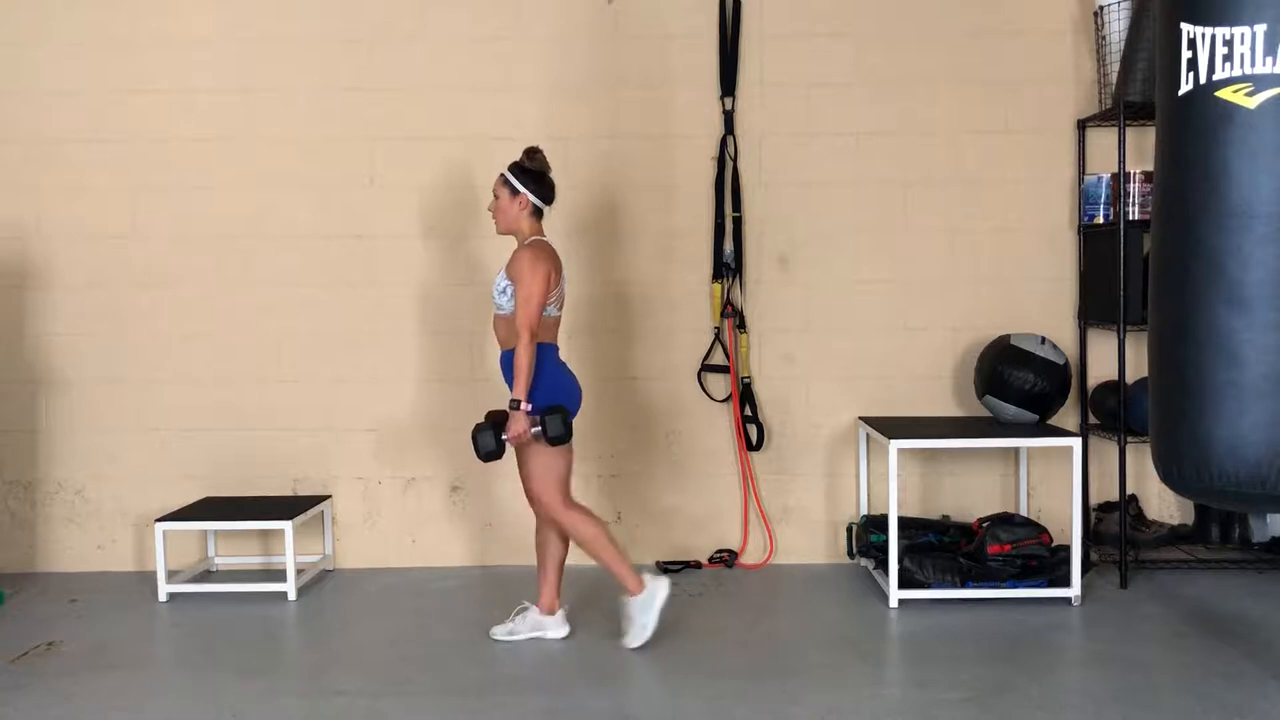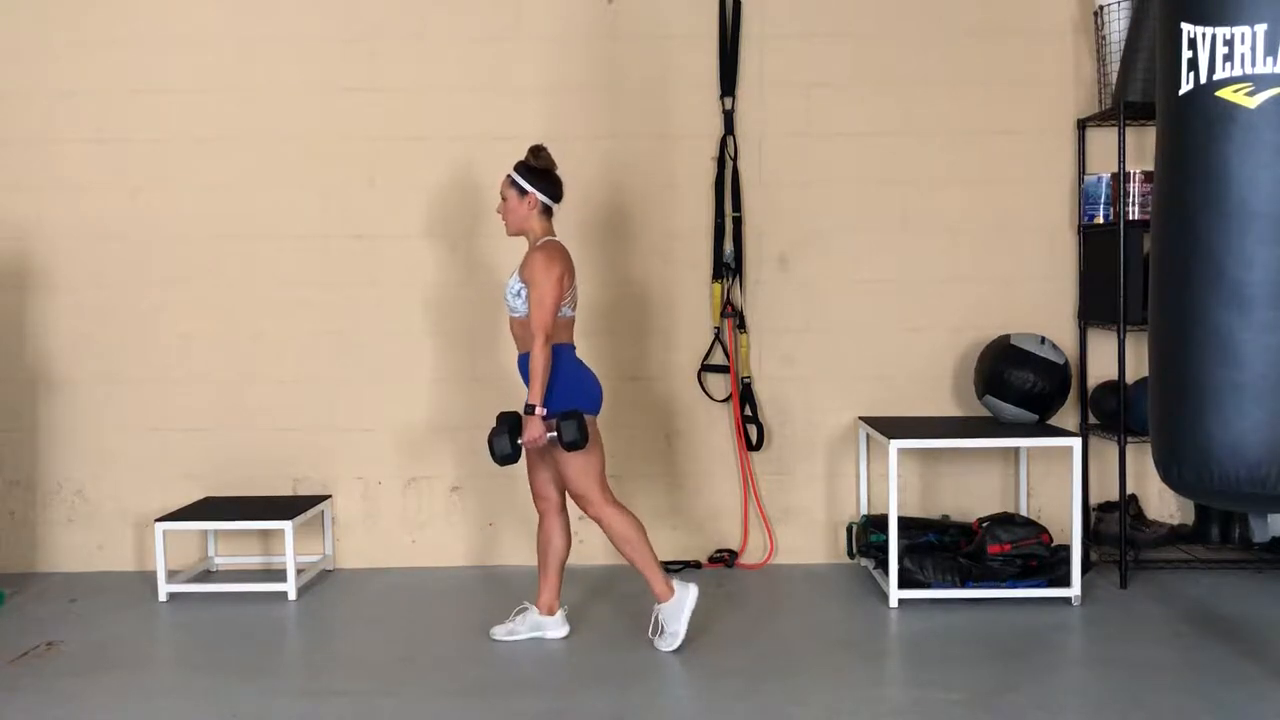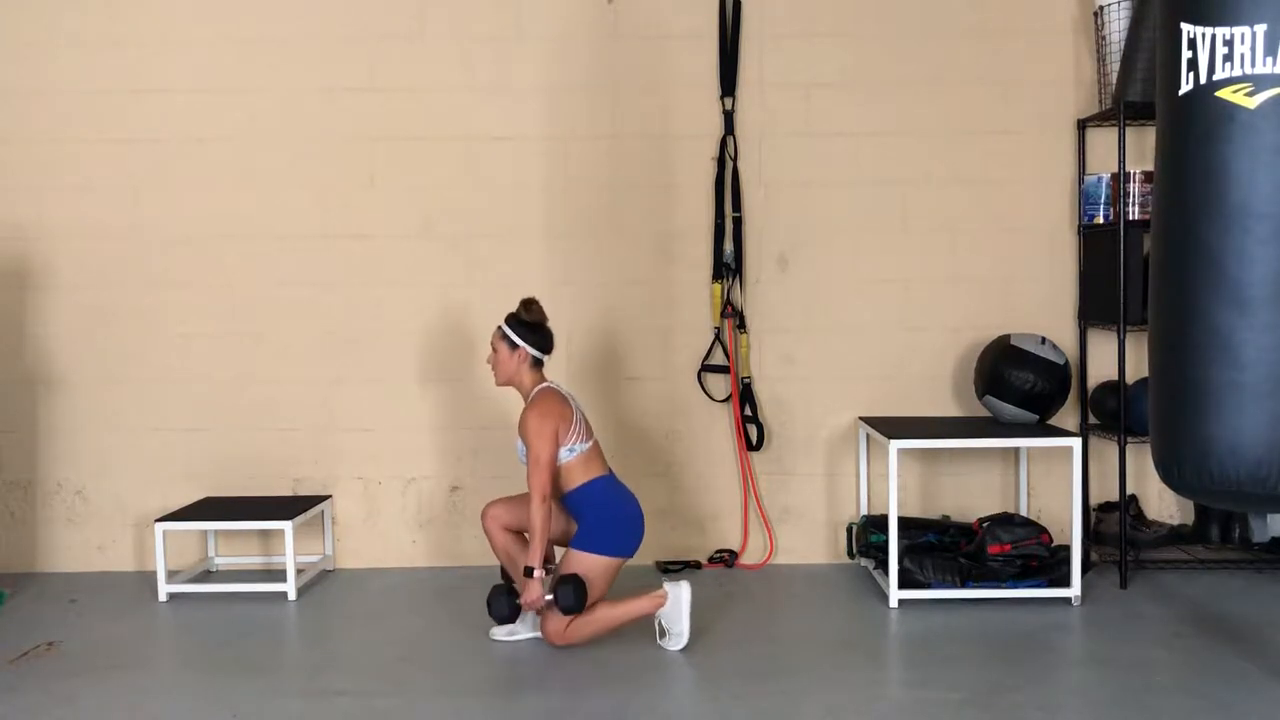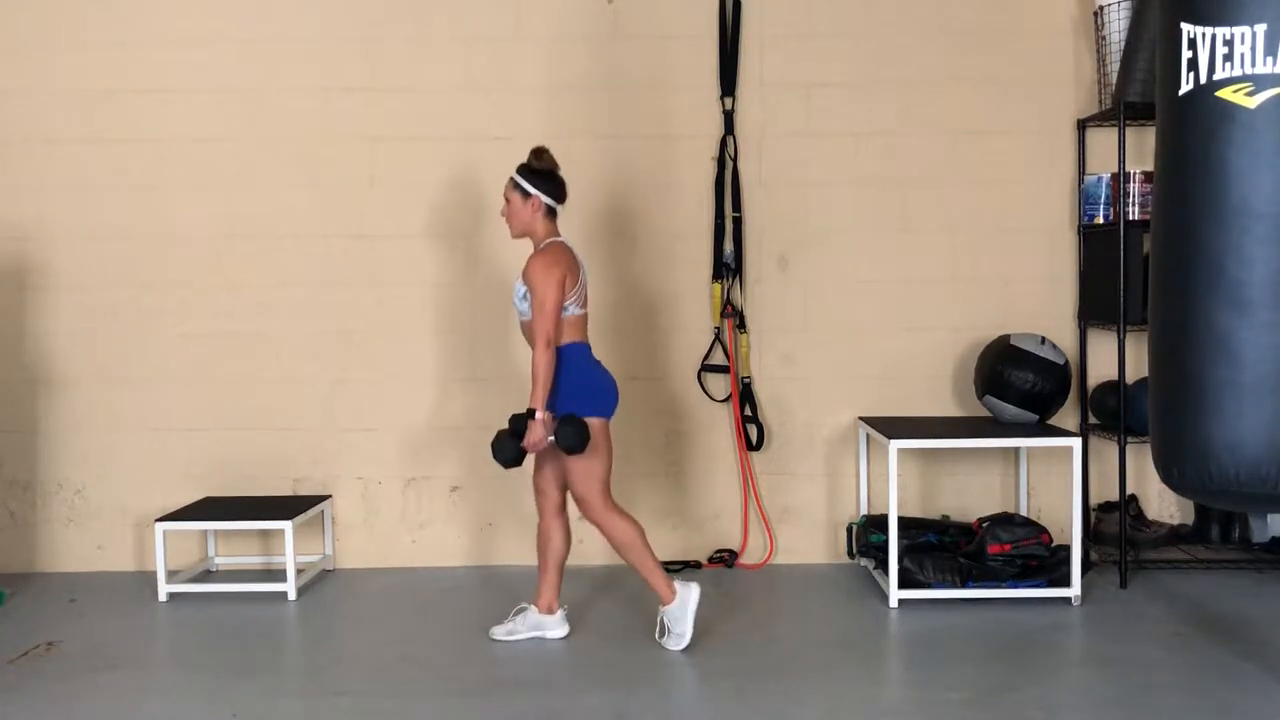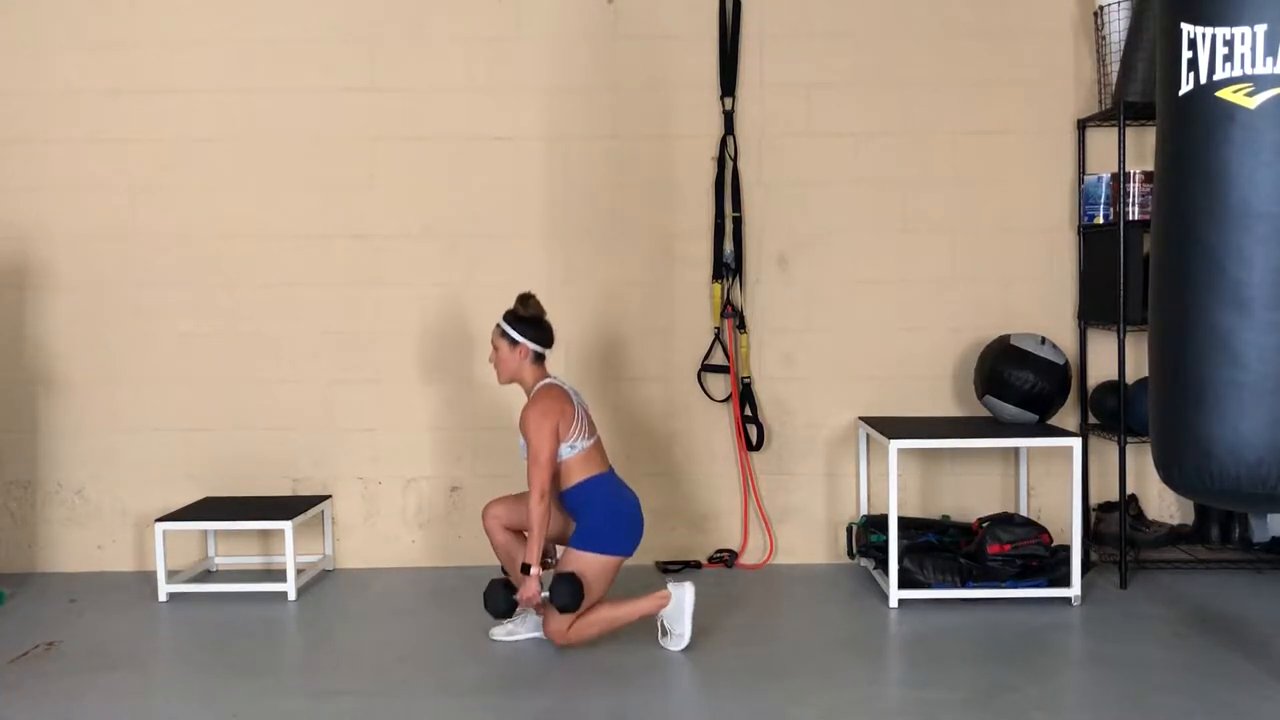
dt=1s
person 1, frame 1
left shoulder: (530, 255)
right shoulder: (537, 254)
left elbow: (525, 335)
left wrist: (519, 405)
left hip: (541, 386)
right hip: (540, 386)
left knee: (556, 504)
right knee: (545, 506)
left ankle: (640, 589)
right ankle: (547, 611)
person 1, frame 2
left shoulder: (543, 256)
right shoulder: (545, 254)
left elbow: (540, 337)
left wrist: (534, 409)
right wrist: (538, 406)
left hip: (562, 387)
right hip: (555, 388)
left knee: (594, 499)
right knee: (548, 500)
left ankle: (670, 596)
right ankle: (546, 612)
person 1, frame 3
left shoulder: (539, 412)
right shoulder: (549, 398)
left elbow: (541, 498)
right elbow: (552, 490)
left wrist: (533, 572)
right wrist: (542, 547)
left hip: (607, 519)
right hip: (593, 509)
left knee: (557, 631)
right knee: (495, 516)
left ankle: (664, 599)
right ankle: (540, 610)
person 1, frame 4
left shoulder: (545, 260)
right shoulder: (556, 254)
left elbow: (546, 342)
left wrist: (537, 413)
right wrist: (545, 409)
left hip: (576, 386)
right hip: (571, 384)
left knee: (596, 504)
right knee: (549, 501)
left ankle: (673, 597)
right ankle: (546, 613)
person 1, frame 5
left shoulder: (539, 408)
right shoulder: (555, 392)
left elbow: (540, 495)
left wrist: (531, 569)
right wrist: (537, 552)
left hip: (605, 517)
right hip: (595, 506)
left knee: (560, 629)
right knee: (495, 515)
left ankle: (667, 600)
right ankle: (538, 612)
